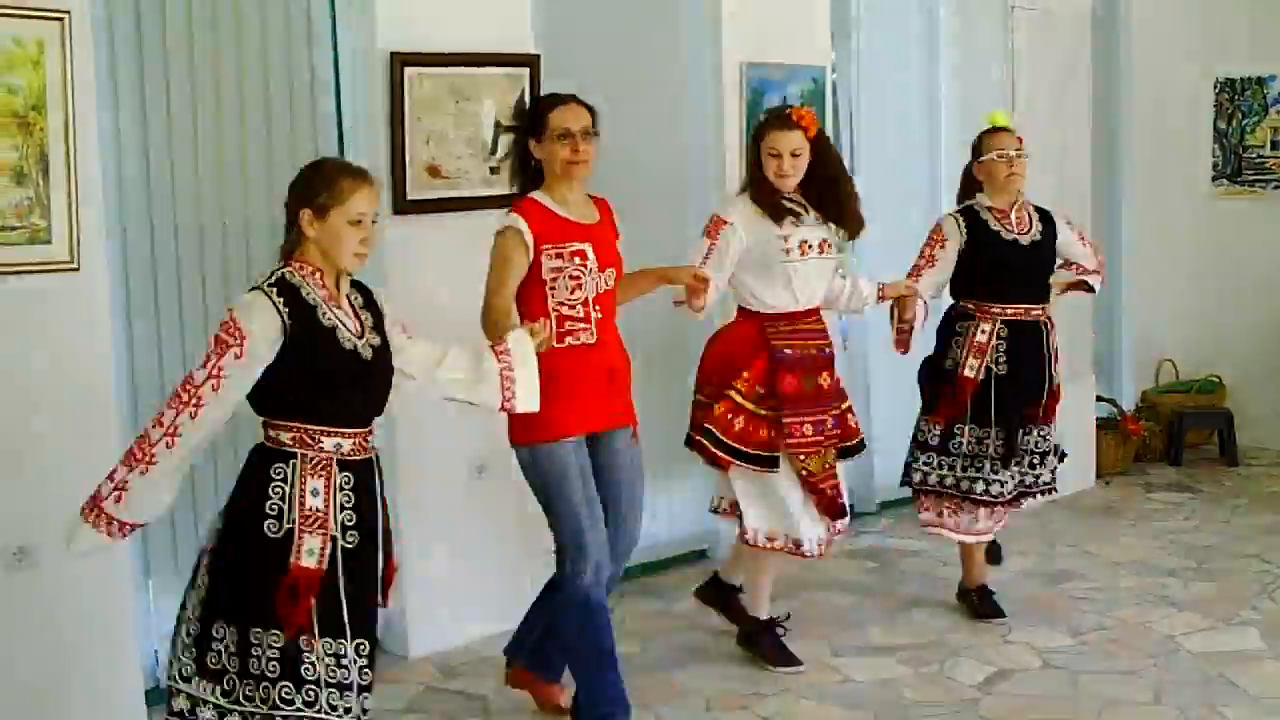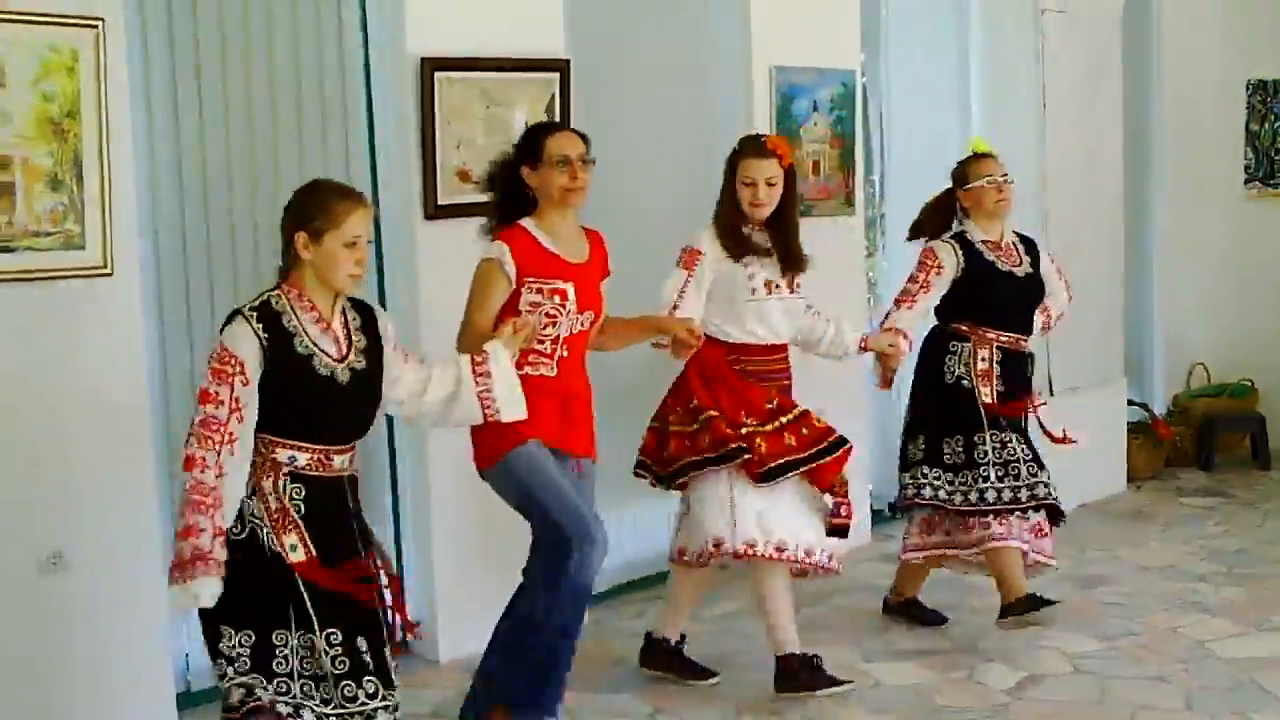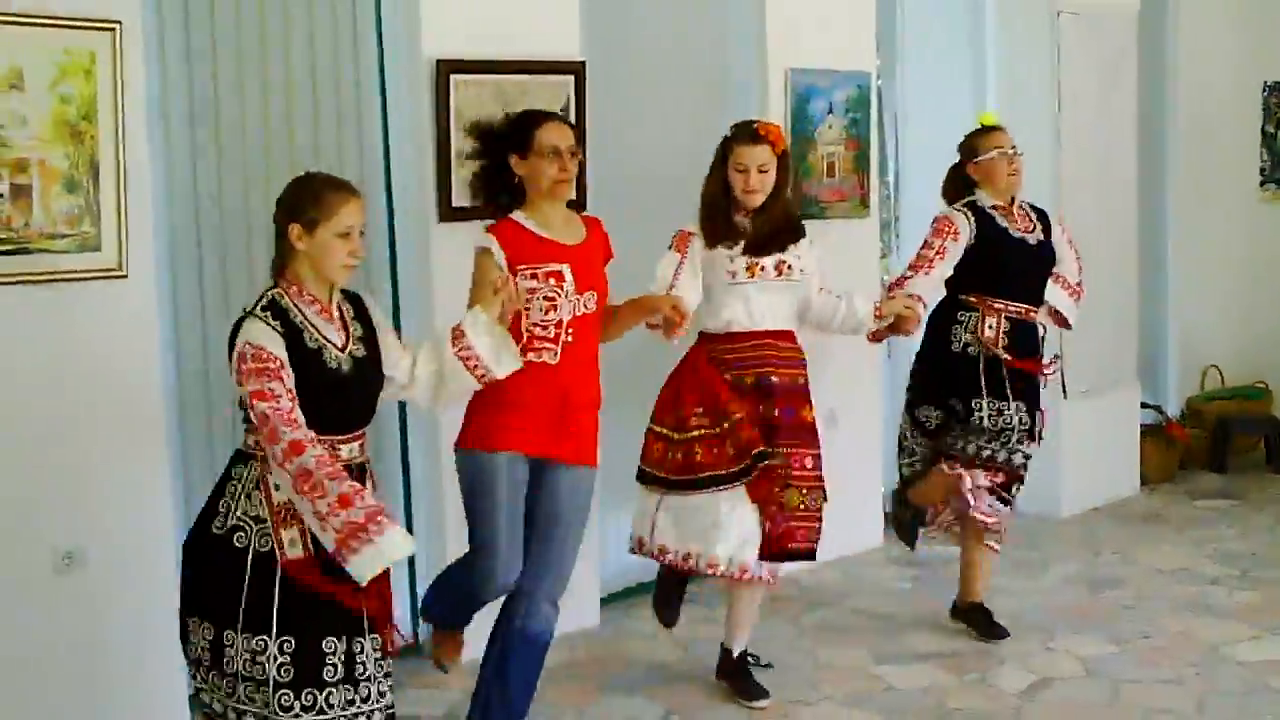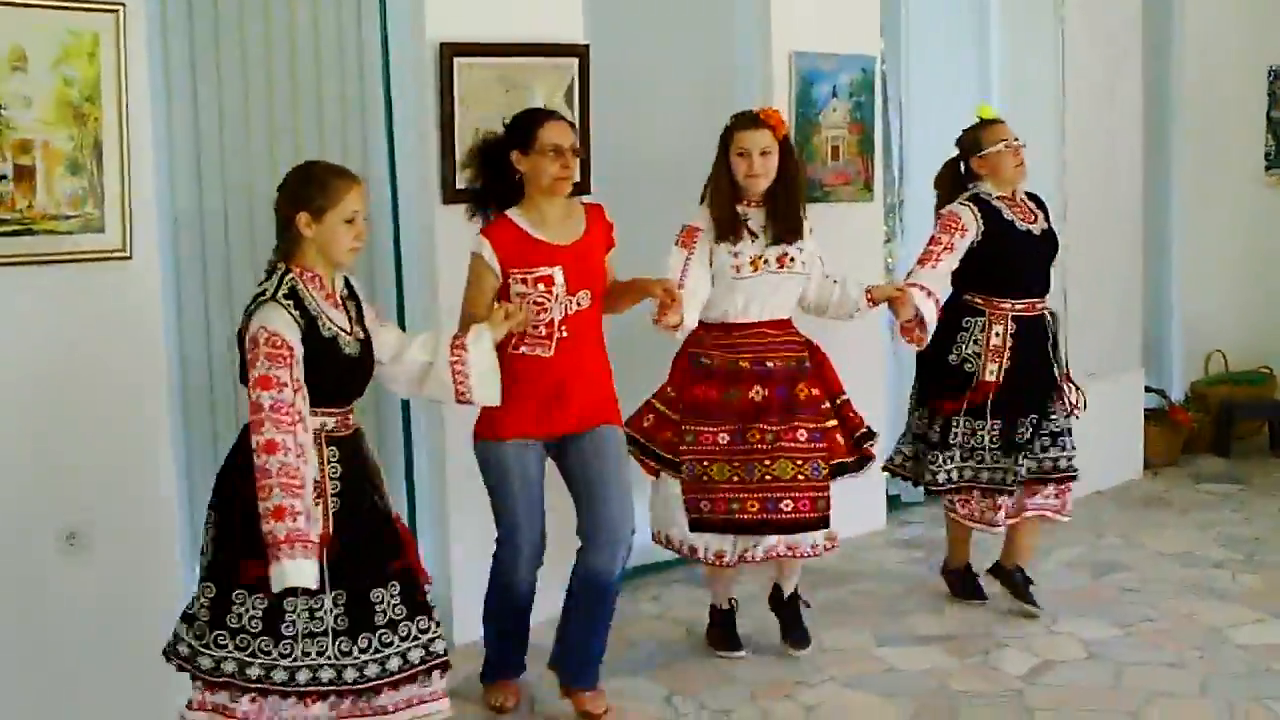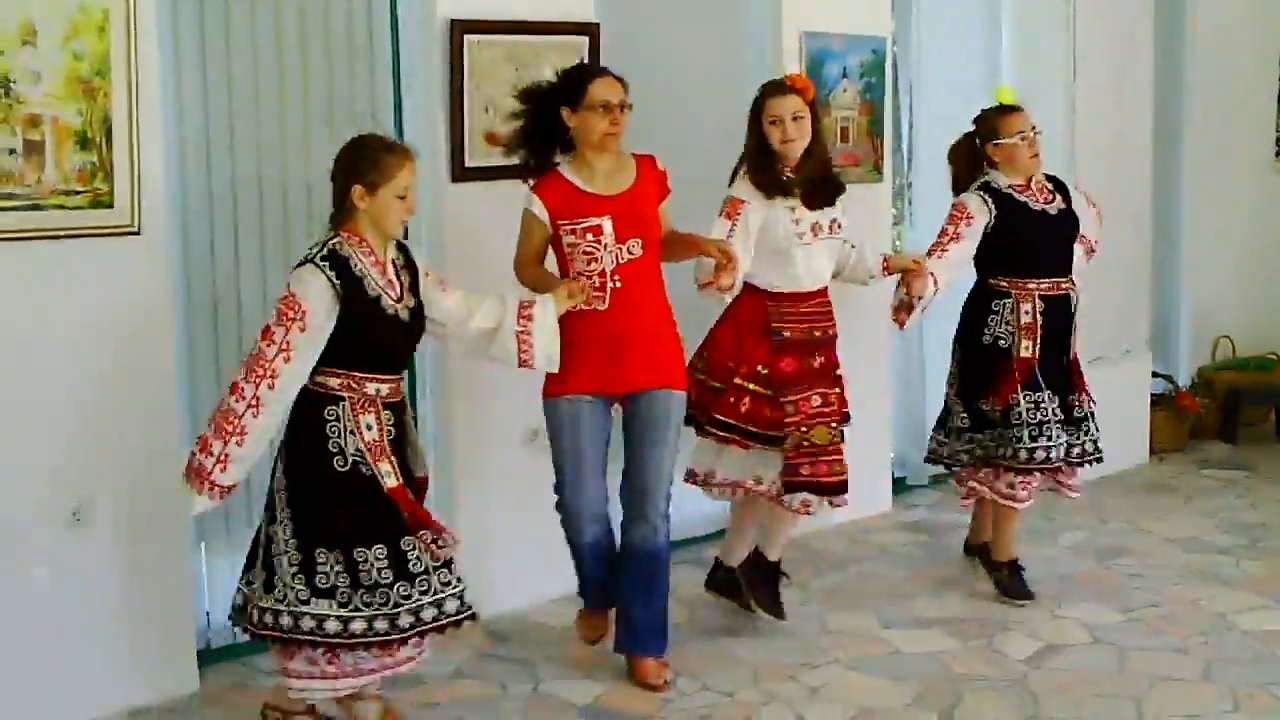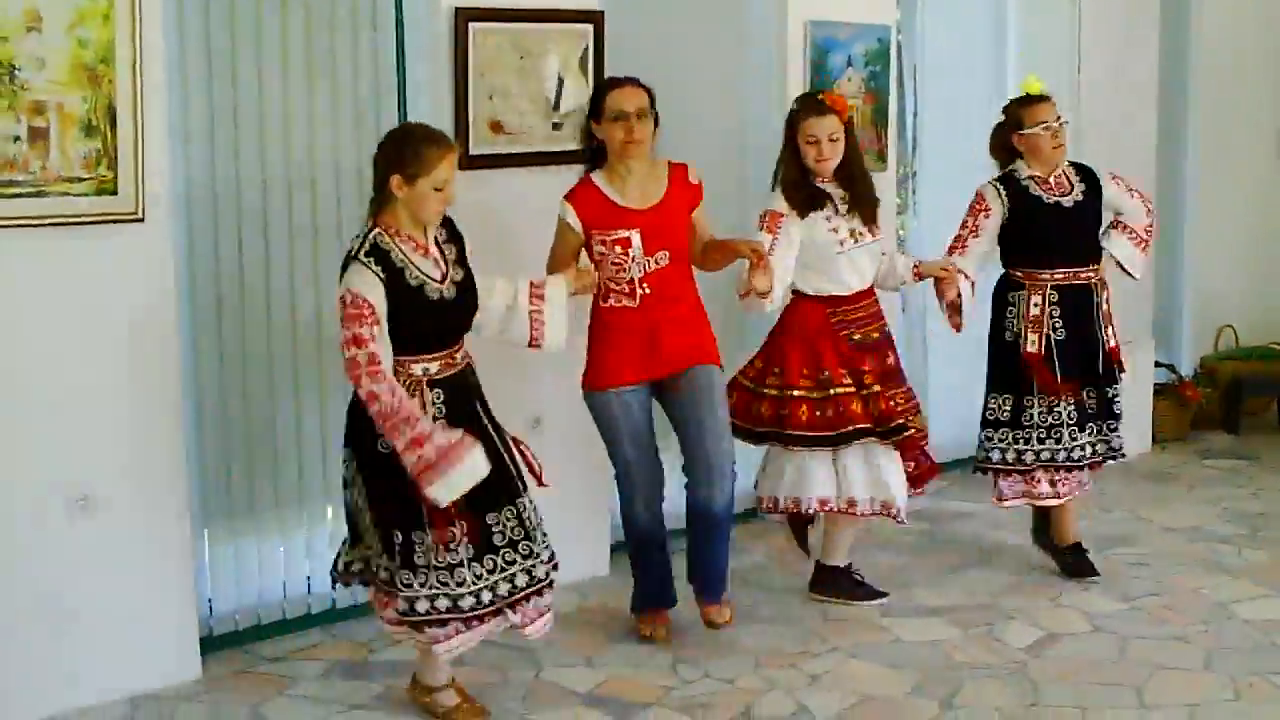
dt=0.3s
person 1, frame 1
left shoulder: (603, 214)
right shoulder: (522, 224)
right elbow: (496, 313)
left wrist: (670, 275)
left hip: (611, 398)
right hip: (549, 409)
left knee: (618, 547)
right knee: (589, 557)
left ankle: (531, 657)
person 1, frame 2
left shoulder: (595, 247)
right shoulder: (508, 250)
right elbow: (470, 337)
left wrist: (658, 324)
left hip: (572, 427)
right hip: (512, 426)
left knee: (555, 575)
right knee: (584, 540)
person 1, frame 3
left shoulder: (595, 237)
right shoulder: (498, 242)
left wrist: (647, 307)
right wrist: (500, 319)
left hip: (573, 430)
right hip: (502, 424)
left knee: (541, 590)
right knee: (496, 569)
right ankle: (443, 611)
person 1, frame 4
left shoulder: (597, 222)
right shoulder: (497, 240)
right elbow: (472, 327)
left wrist: (645, 288)
left hip: (589, 405)
right hip: (513, 412)
left knee: (613, 531)
right knee: (520, 551)
left ankle: (579, 669)
right ankle: (501, 670)
person 1, frame 5
left shoulder: (651, 174)
right shoulder: (548, 195)
right elbow: (526, 267)
left wrist: (700, 244)
right wrist: (558, 292)
left hip: (655, 360)
right hip: (580, 364)
left knee: (649, 502)
right knee: (580, 499)
left ankle: (644, 640)
right ankle: (599, 594)
person 1, frame 6
left shoulder: (684, 182)
right shoulder: (581, 202)
right elbow: (559, 271)
left wrist: (737, 249)
left hip: (689, 346)
right hip: (616, 359)
left knee: (714, 468)
right knee: (640, 486)
left ankle: (710, 583)
right ankle: (649, 600)
person 2, frame 1
left shoulder: (366, 306)
right shoulder: (268, 309)
left elbow: (433, 366)
right elbow: (195, 410)
left wrist: (516, 350)
right wrist: (121, 501)
left hip: (354, 502)
right hip: (290, 505)
left knee: (329, 668)
person 2, frame 2
left shoulder: (367, 323)
right shoulder: (251, 332)
left elbow: (416, 390)
right elbow: (214, 450)
left wrist: (494, 354)
right wrist: (205, 555)
left hip: (337, 512)
right hip: (268, 519)
left knee: (343, 673)
person 2, frame 3
left shoulder: (358, 312)
right shoulder: (262, 333)
left elbow: (413, 376)
right elbow: (291, 447)
left wrist: (481, 323)
right wrist: (362, 528)
left hip: (341, 492)
right hip: (271, 517)
left knee: (334, 666)
person 2, frame 4
left shoulder: (343, 294)
right shoulder: (277, 315)
left elbow: (402, 360)
right elbow: (279, 435)
left wrist: (486, 336)
right wrist: (291, 544)
left hip: (342, 472)
right hip: (283, 482)
left knee: (373, 602)
right knee: (267, 634)
person 2, frame 5
left shoulder: (400, 262)
right shoulder: (321, 277)
left elbow: (465, 317)
right elbow: (269, 376)
left wrist: (550, 307)
right wrist: (216, 464)
left hip: (383, 435)
right hip: (338, 444)
left knee: (345, 587)
right knee: (396, 579)
person 2, frame 6
left shoulder: (446, 237)
right shoulder: (367, 270)
left elbow: (485, 303)
right elbow: (372, 378)
left wrist: (561, 286)
right wrist: (438, 449)
left hip: (459, 401)
right hip: (405, 423)
left knee: (488, 536)
right knee: (436, 552)
person 3, frame 1
left shoulder: (820, 211)
right shoulder: (740, 214)
right elbow: (705, 275)
left wrist: (884, 291)
right wrist: (697, 296)
left hip: (808, 349)
right hip: (759, 351)
left knee: (800, 483)
right knee: (776, 486)
left ankle: (728, 581)
right ankle: (758, 620)
person 3, frame 2
left shoulder: (784, 246)
right shoulder: (709, 245)
left elbow: (801, 322)
right elbow: (681, 312)
left wrist: (865, 340)
right wrist: (676, 337)
left hip: (769, 381)
right hip: (723, 381)
left knee: (724, 525)
right knee: (774, 516)
left ankle: (664, 643)
right ankle: (790, 658)
person 3, frame 3
left shoulder: (793, 235)
right shoulder: (697, 234)
left elbow: (816, 306)
right elbow: (676, 298)
left wrist: (877, 309)
right wrist: (669, 319)
left hip: (784, 378)
right hip: (718, 375)
left knee: (774, 517)
right knee: (733, 511)
left ankle: (734, 654)
right ankle: (676, 569)
person 3, frame 4
left shoulder: (794, 219)
right shoulder: (705, 223)
left elbow: (814, 288)
right elbow: (687, 292)
left wrist: (871, 294)
right wrist: (674, 313)
left hip: (786, 364)
right hip: (719, 366)
left knee: (792, 497)
right knee: (722, 495)
left ankle: (786, 595)
right ankle: (721, 610)
person 3, frame 5
left shoulder: (822, 184)
right shoulder: (748, 191)
right elbow: (729, 259)
left wrist: (889, 264)
right wrist: (719, 276)
left hip: (811, 326)
right hip: (764, 329)
left knee: (772, 464)
right knee: (802, 456)
left ankle: (731, 567)
right ankle: (763, 559)
person 3, frame 6
left shoulder: (856, 191)
right shoulder: (787, 203)
right elbow: (772, 272)
left wrist: (921, 269)
right wrist: (760, 285)
left hip: (864, 328)
right hip: (817, 335)
left knee: (871, 449)
right knee: (859, 453)
left ankle: (807, 511)
right ankle: (831, 570)
person 4, frame 1
left shoulder: (1049, 223)
right shoulder: (958, 225)
left elbow: (1088, 260)
right elbow: (924, 279)
left wrist: (1066, 281)
right wrist: (908, 312)
left hip: (1030, 350)
right hip: (974, 347)
left knee: (1013, 458)
right knee: (972, 454)
right ankle: (973, 580)
person 4, frame 2
left shoulder: (1030, 249)
right shoulder: (948, 249)
left elbow: (1057, 296)
right elbow: (911, 305)
left wrist: (1025, 329)
right wrist: (891, 347)
left hip: (1006, 375)
right hip: (961, 372)
left knee: (982, 483)
right knee: (990, 476)
left ankle: (904, 594)
right ankle: (1015, 594)
person 4, frame 3
left shoulder: (1042, 220)
right shoulder: (959, 220)
left elbow: (1067, 268)
right elbow: (925, 271)
left wrist: (1046, 308)
right wrist: (905, 309)
left hip: (1019, 352)
right hip: (969, 344)
left knee: (995, 461)
right knee: (986, 443)
left ankle: (970, 598)
right ankle: (914, 495)
person 4, frame 4
left shoulder: (1037, 207)
right shoulder: (964, 214)
right elbow: (933, 267)
left wrist: (1034, 301)
right wrist: (911, 301)
left hip: (1029, 343)
right hip: (977, 343)
left knee: (1040, 458)
right knee: (976, 455)
left ankle: (1013, 563)
right ankle: (958, 563)
person 4, frame 5
left shoulder: (1059, 190)
right shoulder: (980, 204)
left elbow: (1090, 226)
right elbow: (944, 256)
left wrist: (1068, 273)
right wrist: (915, 286)
left hip: (1052, 326)
right hip: (1003, 330)
left knee: (1044, 439)
right knee: (1017, 439)
left ankle: (982, 538)
right ankle: (1003, 556)
person 4, frame 6
left shoulder: (1091, 179)
right shoulder: (999, 193)
left elbow: (1141, 212)
right elbow: (966, 254)
left wrist: (1109, 255)
right wrist: (951, 286)
left hip: (1085, 313)
right hip: (1031, 318)
left knee: (1086, 419)
right knee: (1046, 424)
left ankle: (1048, 516)
right ankle: (1066, 539)
